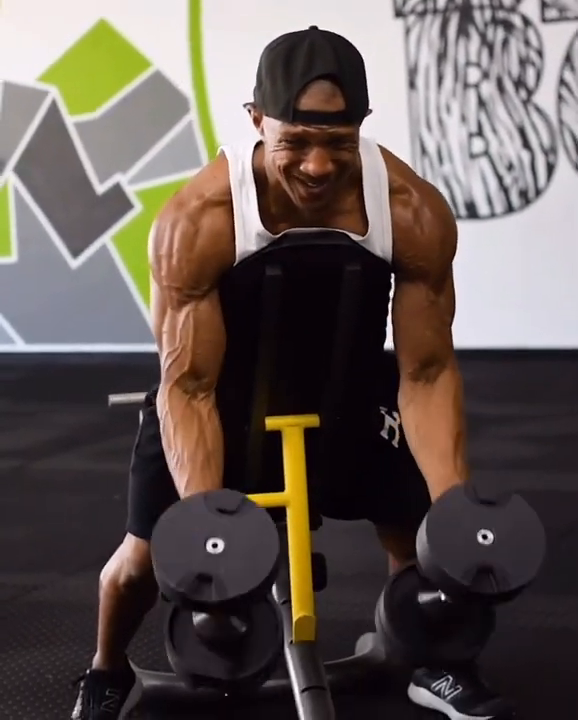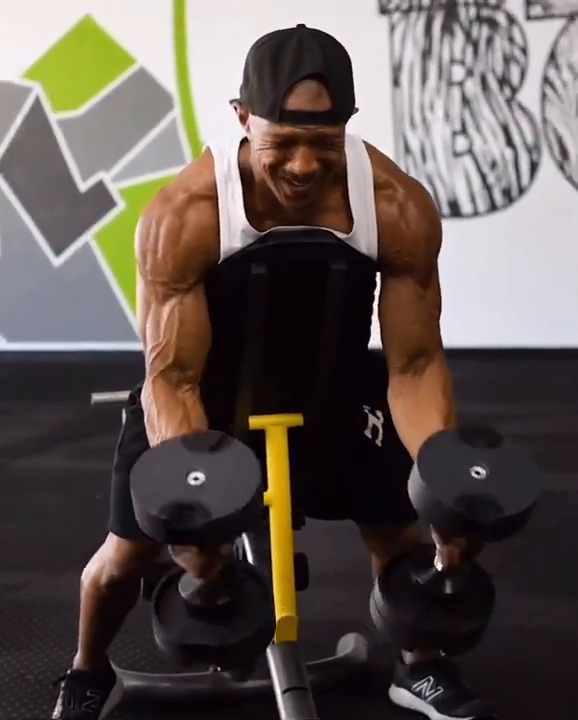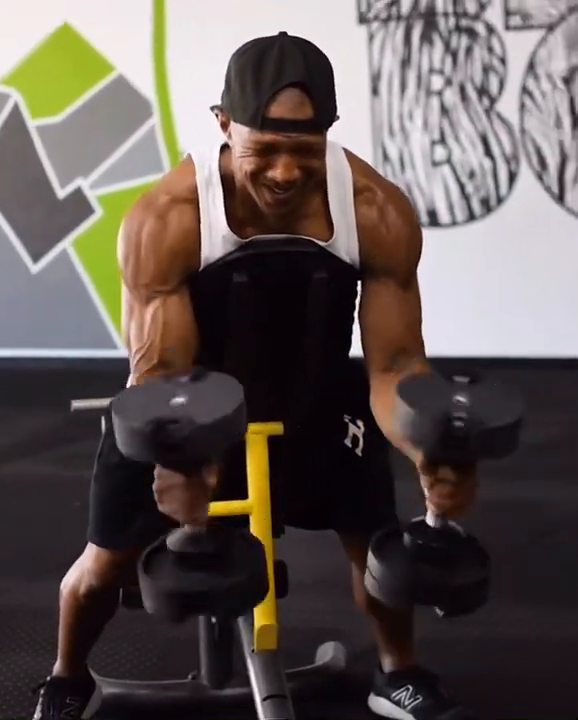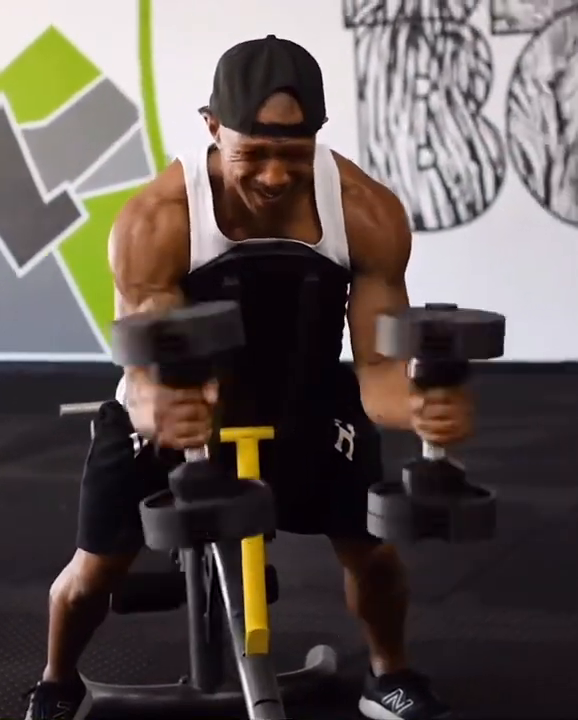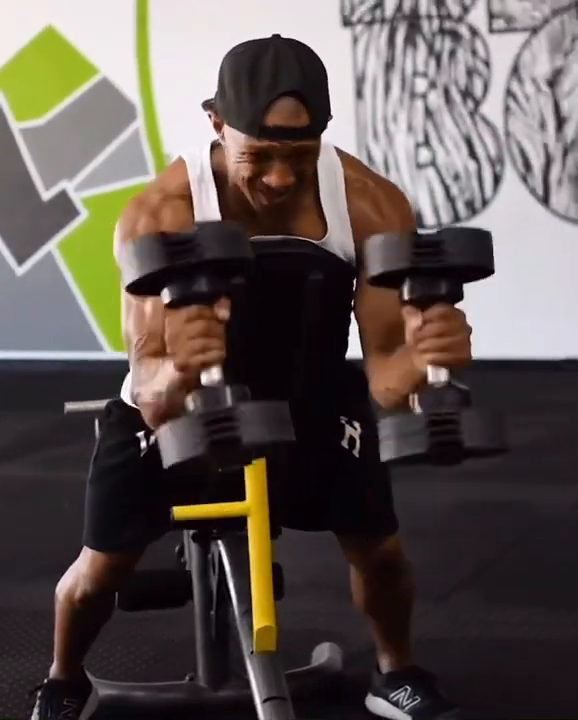
dt=0.1s
person 1, frame 1
left shoulder: (415, 213)
right shoulder: (196, 219)
left elbow: (426, 373)
right elbow: (189, 386)
right hip: (224, 381)
left knee: (417, 529)
right knee: (146, 550)
person 1, frame 2
left shoulder: (400, 208)
right shoulder: (181, 215)
left elbow: (415, 364)
right elbow: (171, 376)
right hip: (210, 380)
left knee: (401, 530)
right knee: (127, 551)
person 1, frame 3
left shoulder: (379, 213)
right shoulder: (165, 219)
left elbow: (395, 364)
right elbow: (158, 371)
left wrist: (430, 456)
left knee: (382, 536)
right knee: (107, 560)
person 1, frame 4
left shoulder: (368, 211)
right shoulder: (155, 219)
left elbow: (378, 366)
right elbow: (141, 378)
left wrist: (419, 407)
right wrist: (160, 411)
right hip: (173, 399)
left knee: (371, 546)
right knee: (96, 567)
person 1, frame 5
left shoulder: (372, 206)
right shoulder: (160, 214)
left elbow: (386, 360)
right elbow: (148, 380)
left wrist: (426, 363)
right wrist: (173, 373)
left hip: (307, 391)
right hip: (179, 394)
left knee: (379, 543)
right knee: (103, 565)
